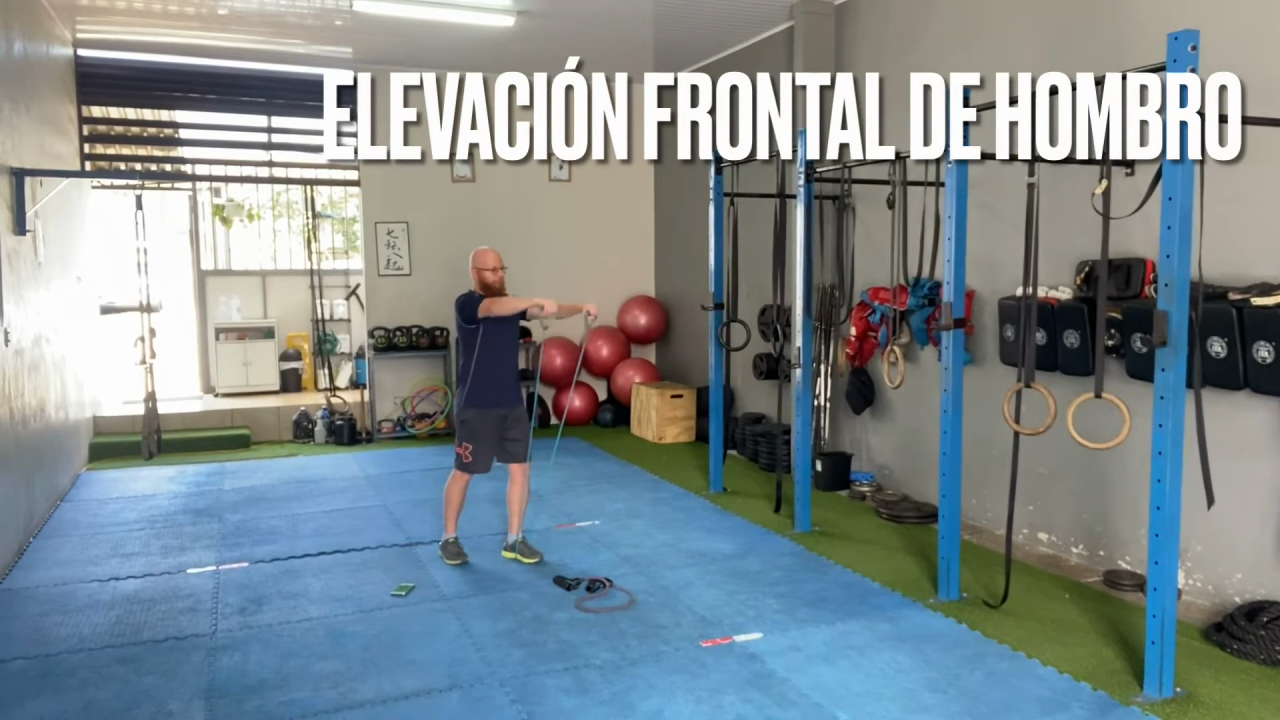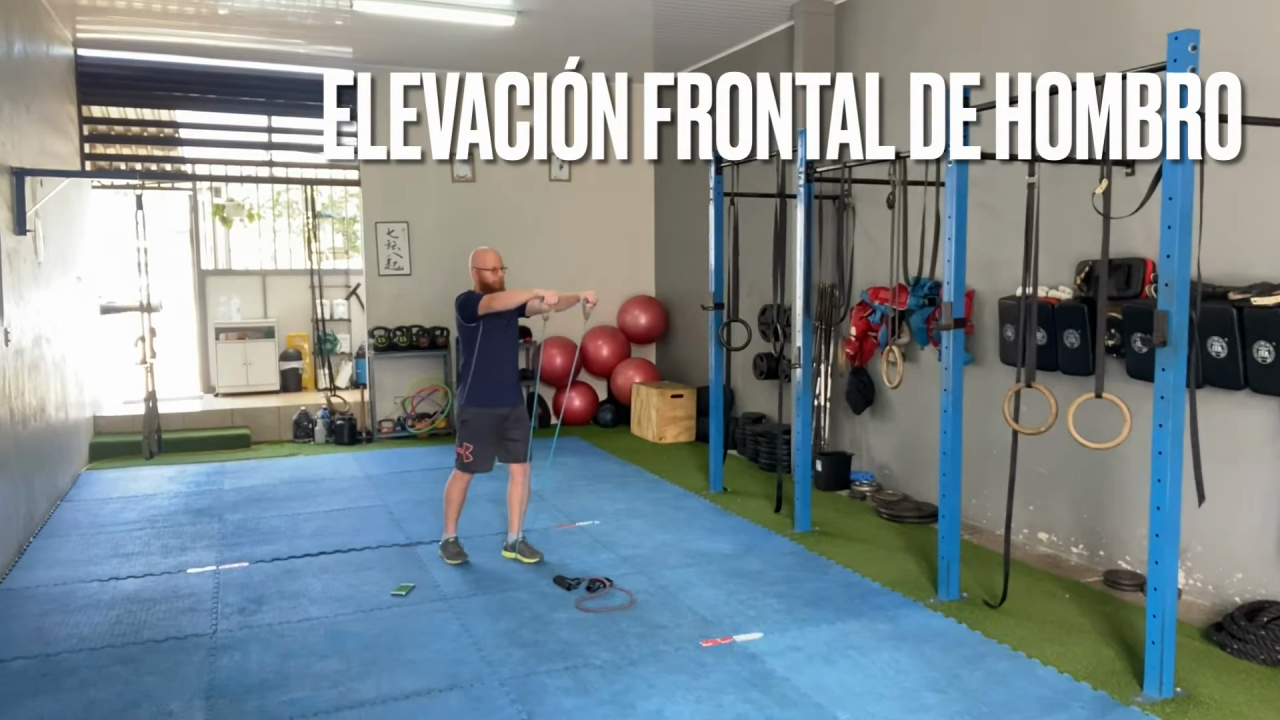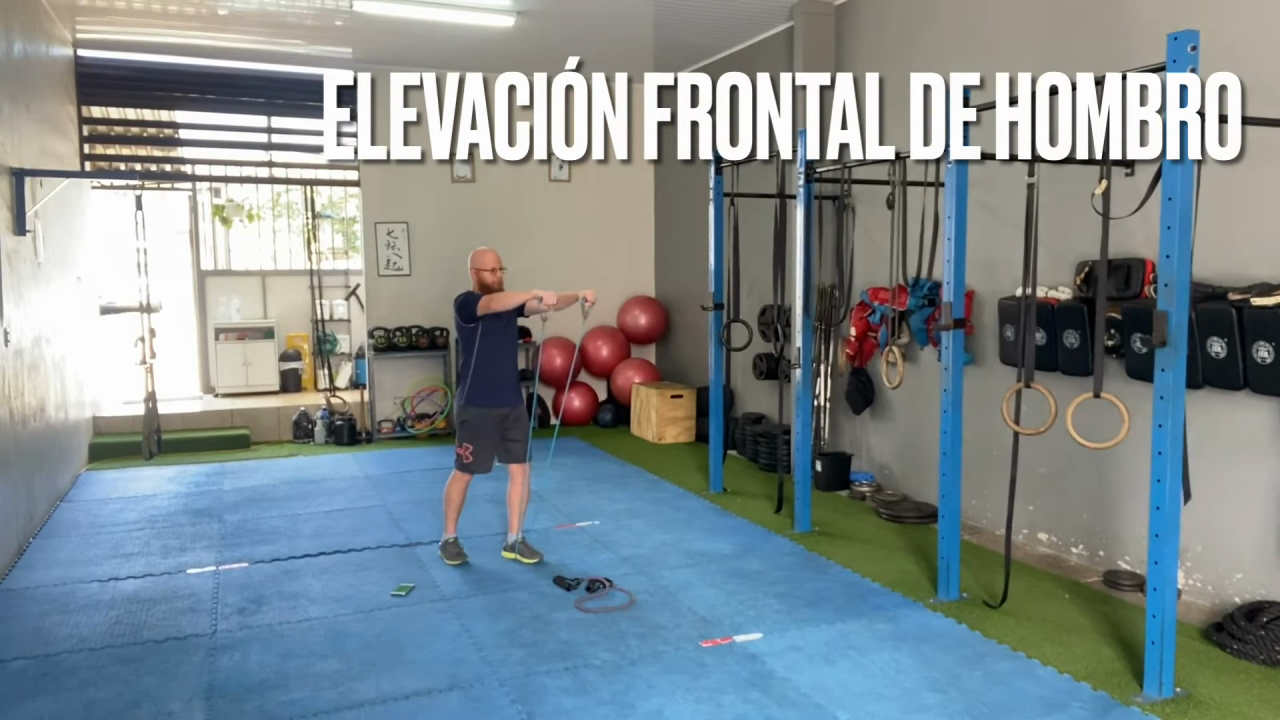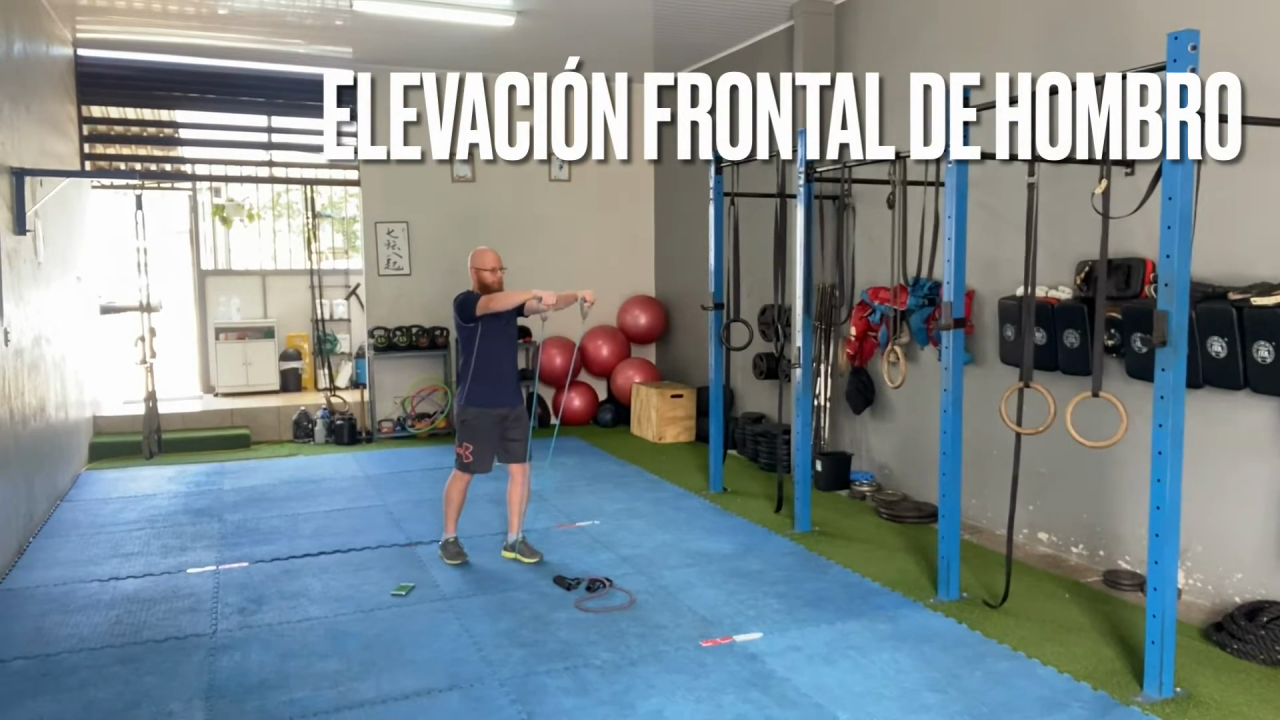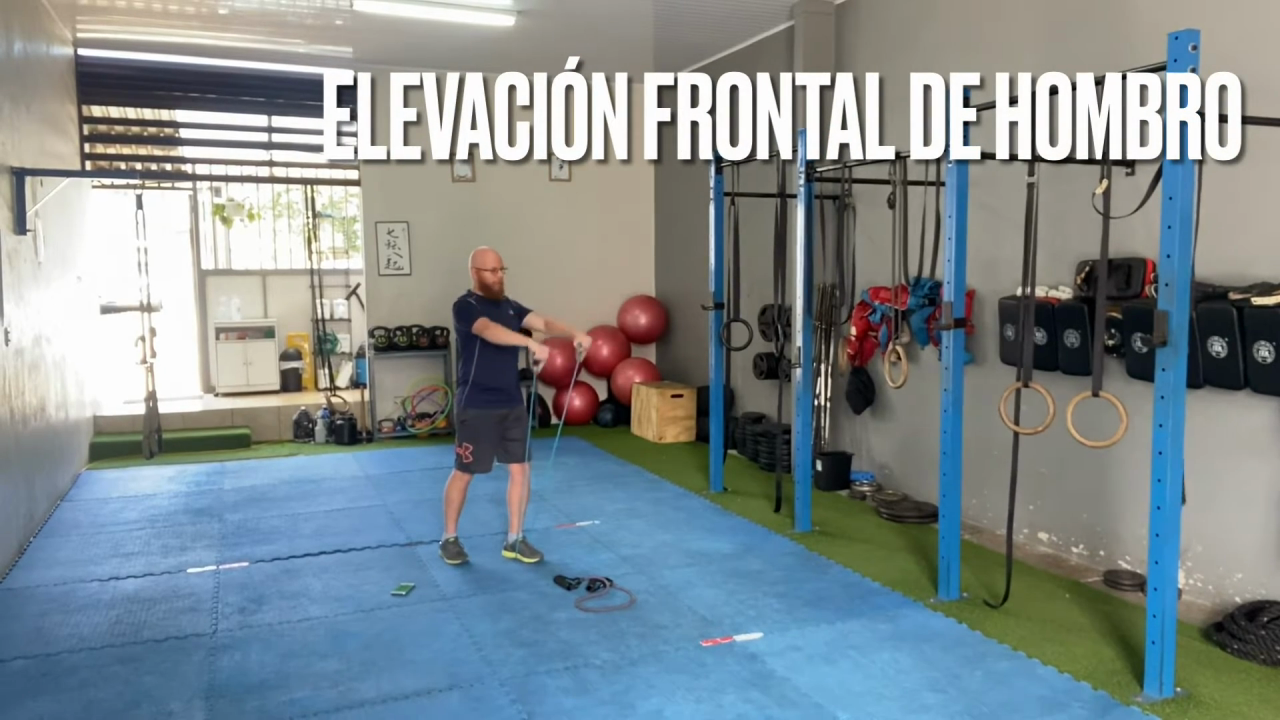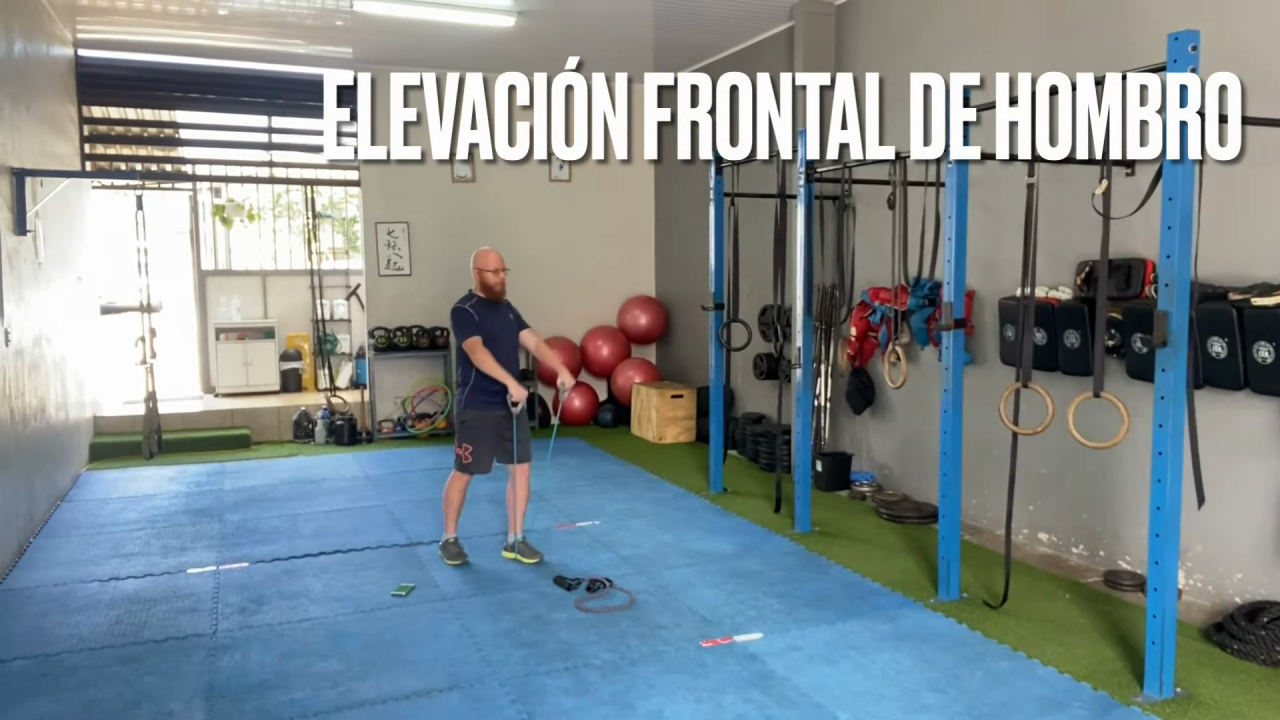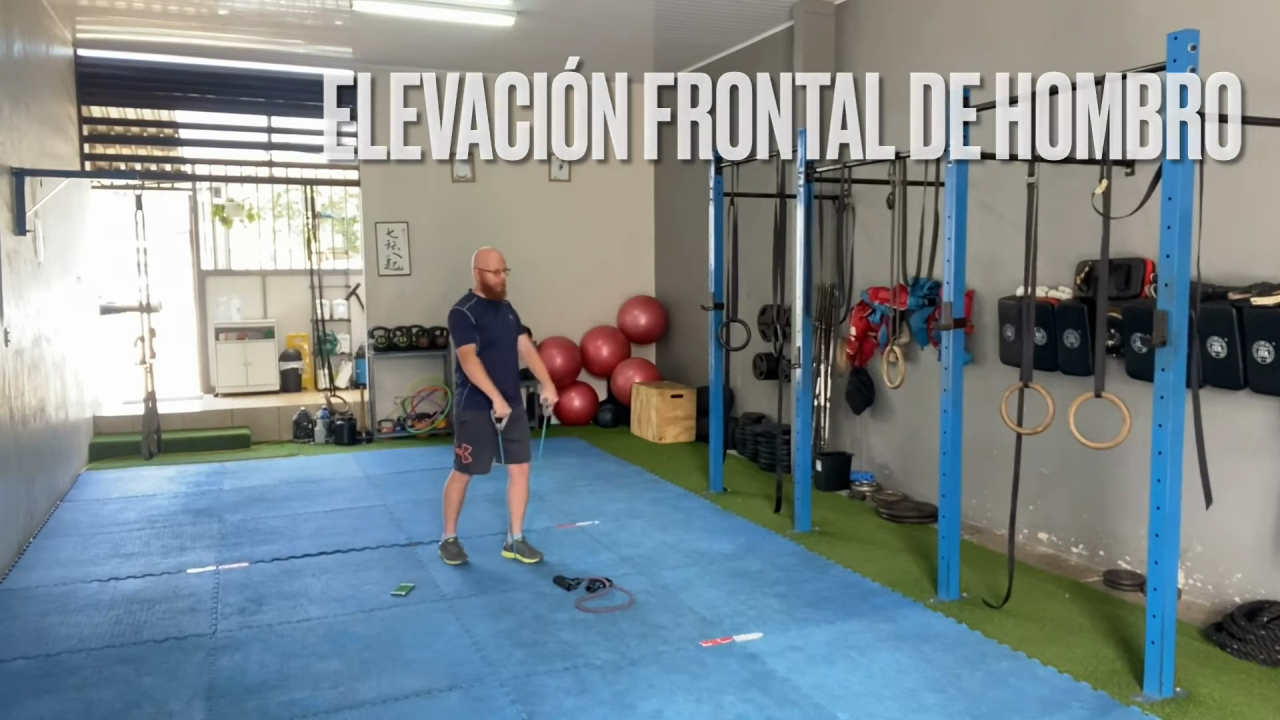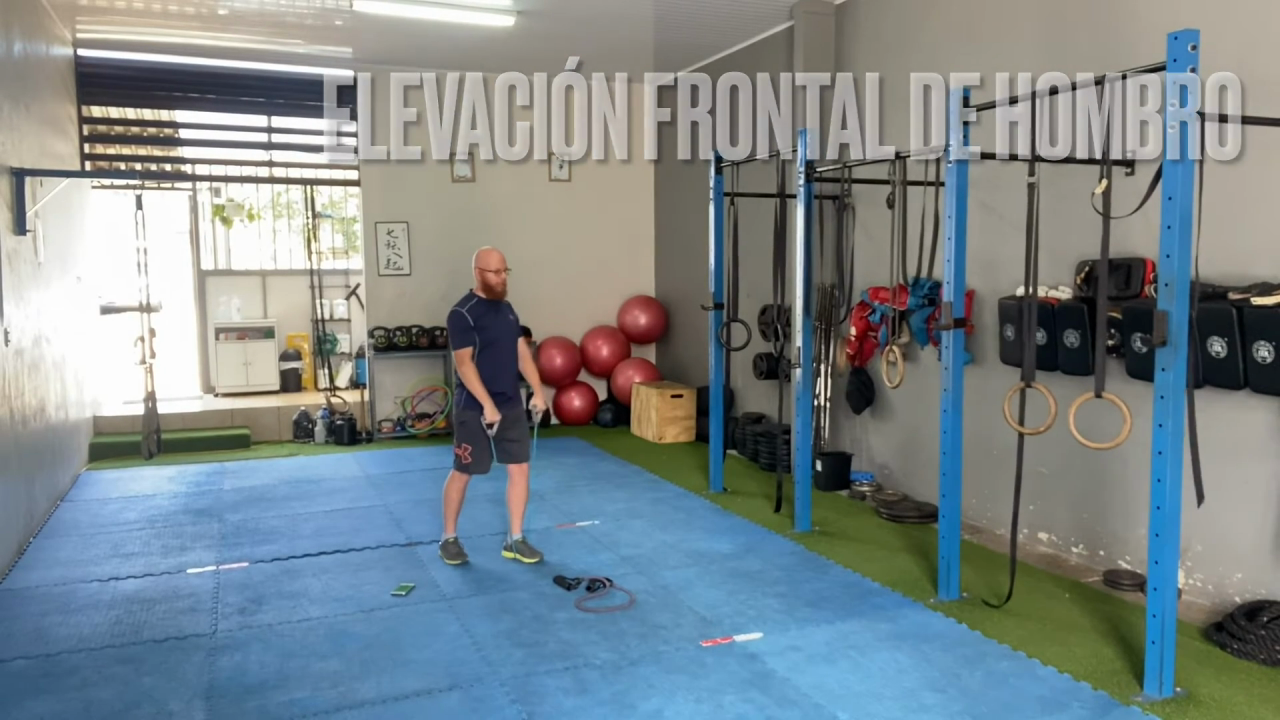
dt=0.3s
person 1, frame 1
left shoulder: (511, 304)
right shoulder: (467, 304)
left elbow: (549, 310)
right elbow: (494, 308)
left wrist: (579, 308)
right wrist: (536, 303)
left hip: (512, 404)
right hip: (476, 407)
left knee: (520, 469)
right knee: (463, 472)
left ankle: (514, 539)
right ankle: (449, 538)
person 1, frame 2
left shoulder: (510, 303)
right shoulder: (467, 303)
left elbow: (547, 306)
right elbow: (494, 303)
left wrist: (577, 298)
right wrist: (537, 293)
left hip: (513, 403)
right hip: (477, 407)
left knee: (521, 469)
right knee: (464, 472)
left ankle: (514, 539)
right ankle: (449, 538)
person 1, frame 3
left shoulder: (509, 303)
right shoulder: (465, 304)
left elbow: (547, 305)
right elbow: (493, 304)
left wrist: (576, 297)
right wrist: (536, 293)
left hip: (512, 403)
right hip: (476, 407)
left knee: (520, 469)
right knee: (464, 472)
left ankle: (514, 540)
right ankle: (449, 538)
person 1, frame 4
left shoulder: (509, 302)
right shoulder: (465, 303)
left elbow: (545, 305)
right elbow: (492, 304)
left wrist: (575, 297)
right wrist: (535, 294)
left hip: (512, 403)
right hip: (476, 407)
left knee: (520, 469)
right knee: (464, 473)
left ankle: (514, 539)
right ankle: (449, 538)
person 1, frame 5
left shoulder: (508, 305)
right shoulder: (465, 306)
left elbow: (542, 323)
right elbow: (489, 330)
left wrist: (574, 334)
right wrist: (531, 343)
left hip: (513, 404)
right hip: (476, 407)
left knee: (521, 469)
right knee: (464, 472)
left ankle: (514, 539)
right ankle: (449, 538)
person 1, frame 6
left shoulder: (507, 308)
right shoulder: (464, 311)
left elbow: (533, 342)
right elbow: (476, 352)
left wrist: (561, 369)
right wrist: (510, 382)
left hip: (512, 406)
right hip: (476, 408)
left knee: (521, 469)
right knee: (463, 473)
left ankle: (514, 539)
right ankle: (449, 538)
person 1, frame 7
left shoulder: (506, 308)
right shoulder: (463, 312)
left elbow: (525, 348)
right elbow: (469, 359)
left wrist: (547, 383)
right wrist: (496, 398)
left hip: (512, 405)
right hip: (476, 408)
left knee: (520, 468)
right knee: (463, 473)
left ankle: (515, 539)
right ankle: (449, 538)
person 1, frame 8
left shoulder: (507, 308)
right shoulder: (462, 313)
left elbow: (522, 352)
right elbow: (464, 363)
left wrist: (538, 392)
right wrist: (487, 405)
left hip: (512, 406)
right hip: (475, 409)
left knee: (520, 469)
right knee: (462, 473)
left ankle: (515, 539)
right ankle: (448, 538)
